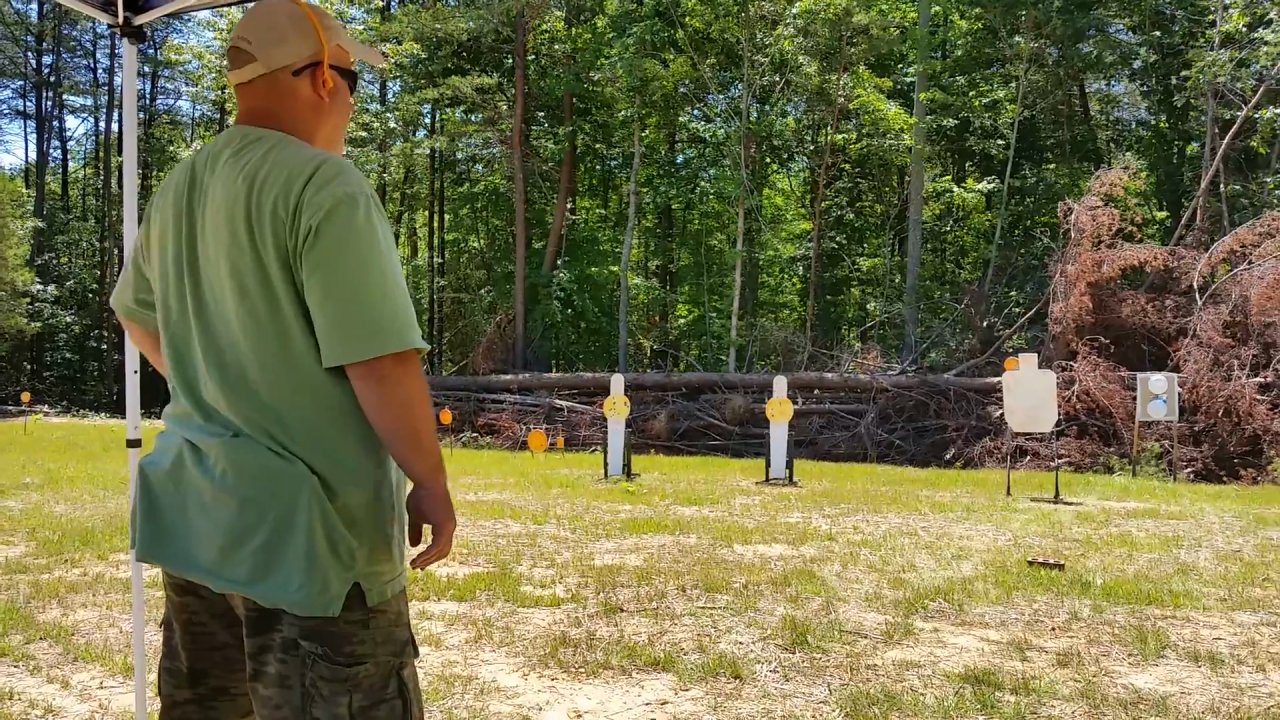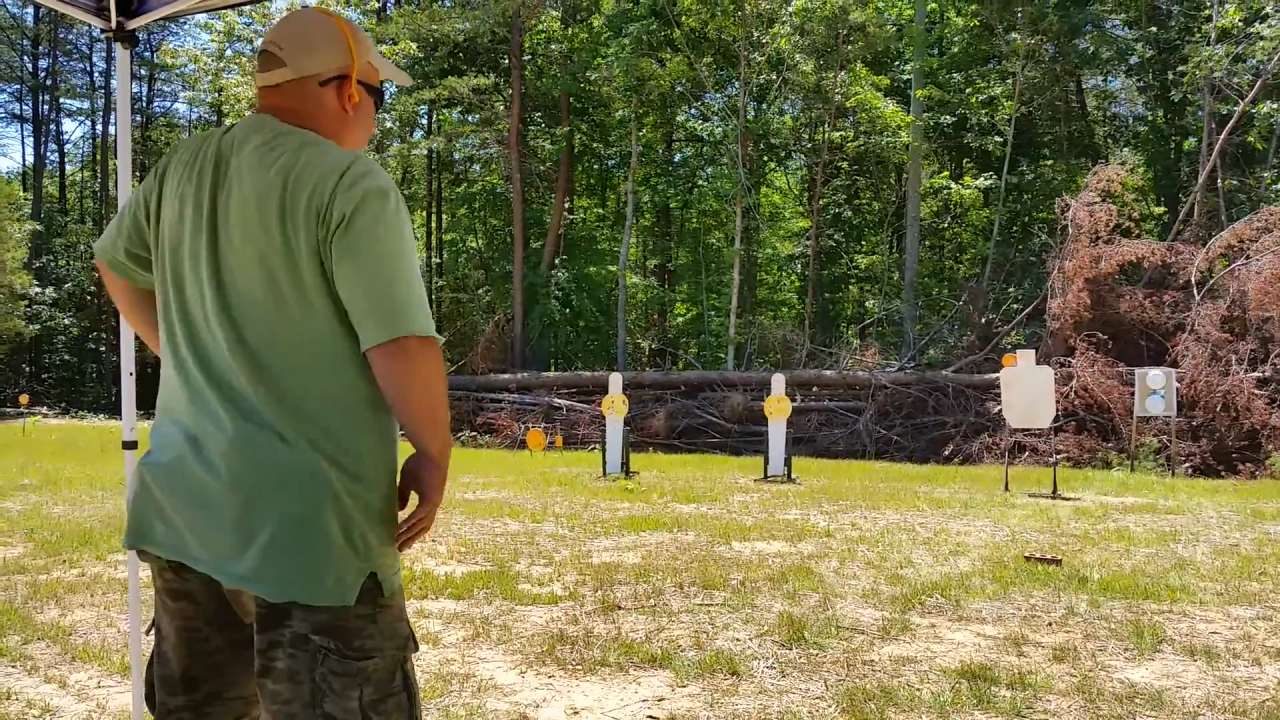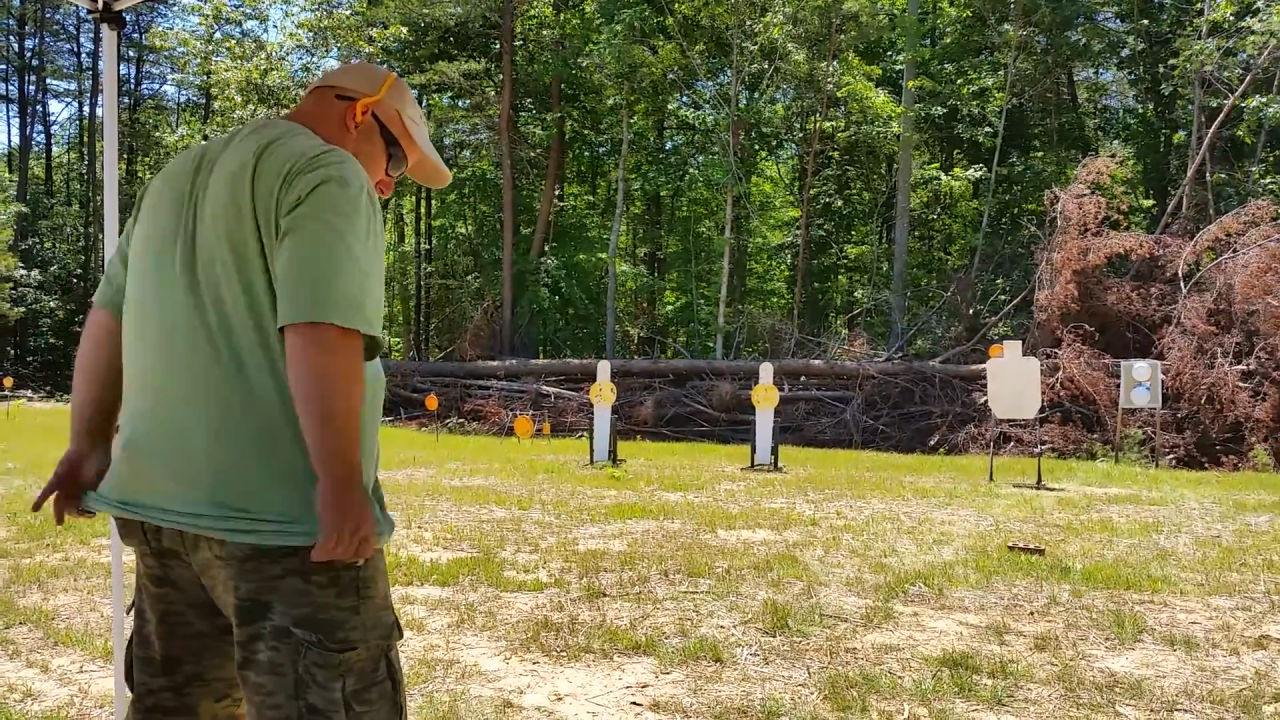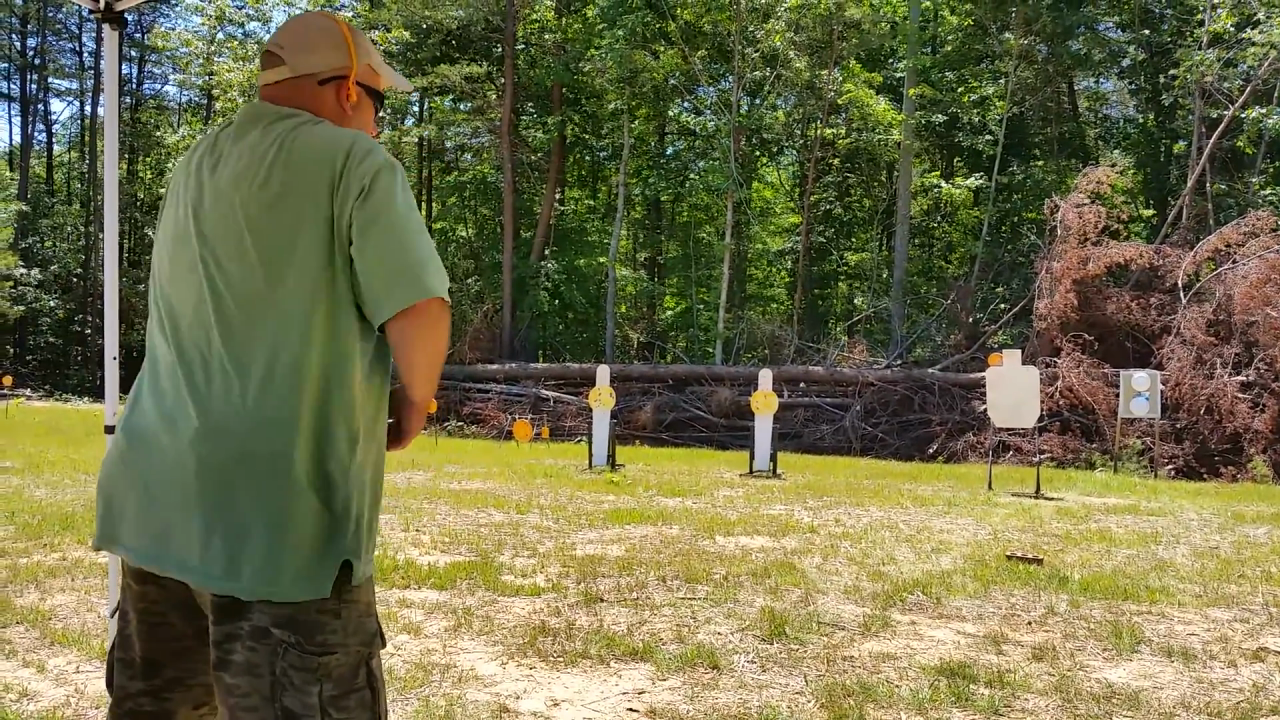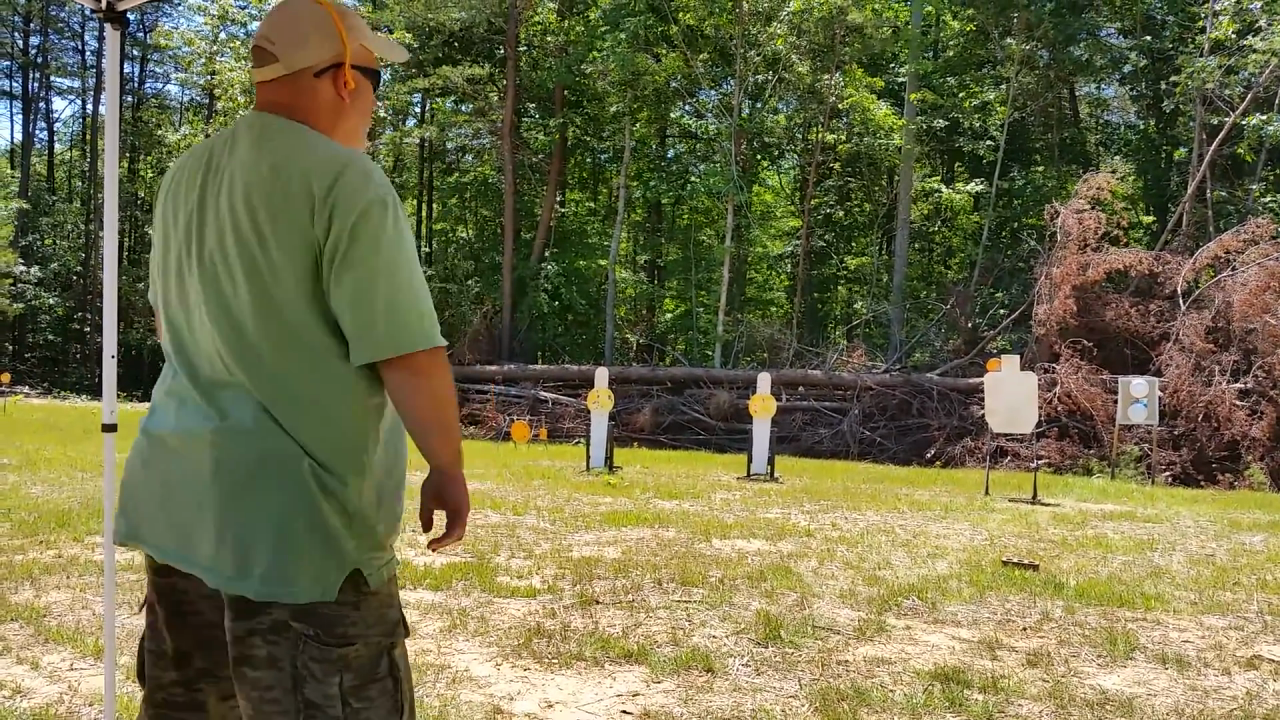
dt=1s
person 1, frame 1
left shoulder: (176, 190)
right shoulder: (324, 187)
left elbow: (137, 311)
right elbow: (381, 360)
right wrist: (430, 484)
left hip: (194, 514)
right hip: (305, 528)
person 1, frame 2
left shoulder: (182, 168)
right shoulder: (350, 183)
left elbow: (118, 264)
right elbow: (402, 343)
right wrist: (433, 453)
left hip: (182, 505)
right hip: (307, 519)
person 1, frame 3
left shoulder: (180, 175)
right shoulder: (320, 176)
left elbow: (110, 318)
right elbow: (322, 336)
left wrist: (88, 445)
right wrist: (343, 484)
left hip: (161, 493)
right hip: (269, 506)
person 1, frame 4
left shoulder: (196, 166)
right shoulder: (354, 165)
right elbow: (418, 311)
right wrist: (415, 397)
left hip: (156, 488)
right hip: (275, 501)
person 1, frame 5
left shoulder: (185, 176)
right shoulder: (344, 181)
right elbow: (407, 352)
right wrist: (447, 469)
left hip: (178, 490)
right hip: (297, 506)
